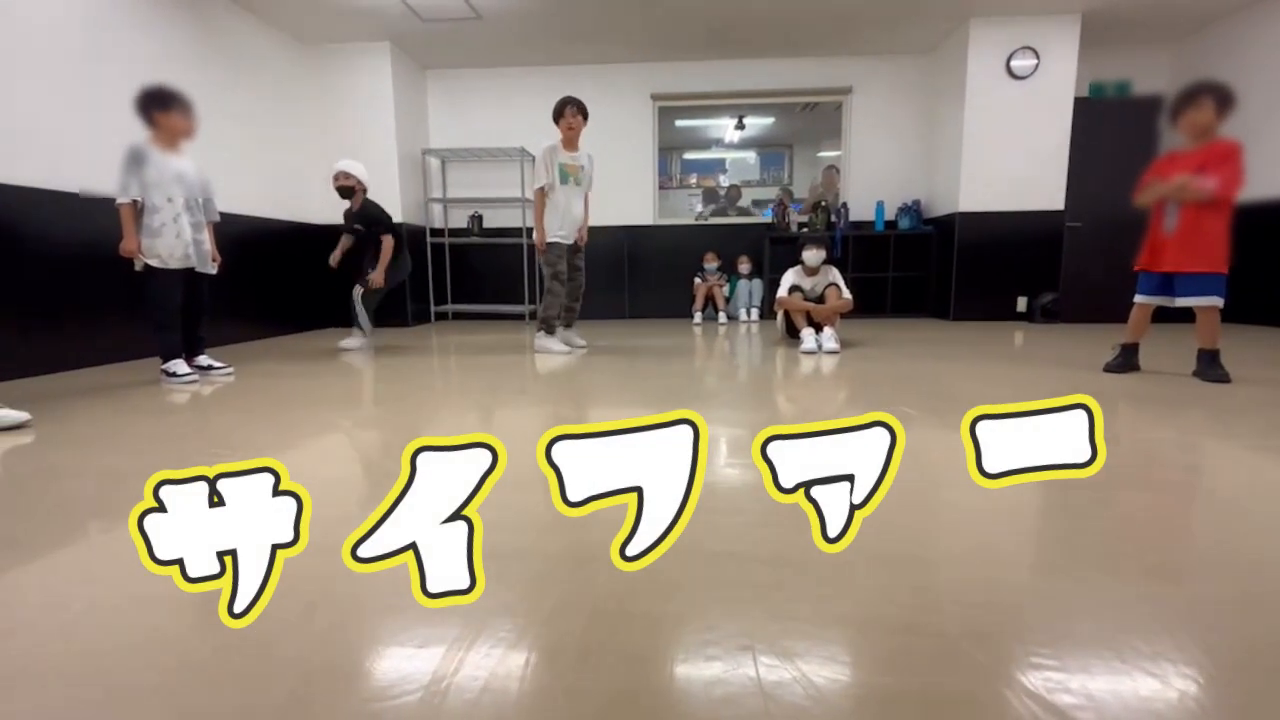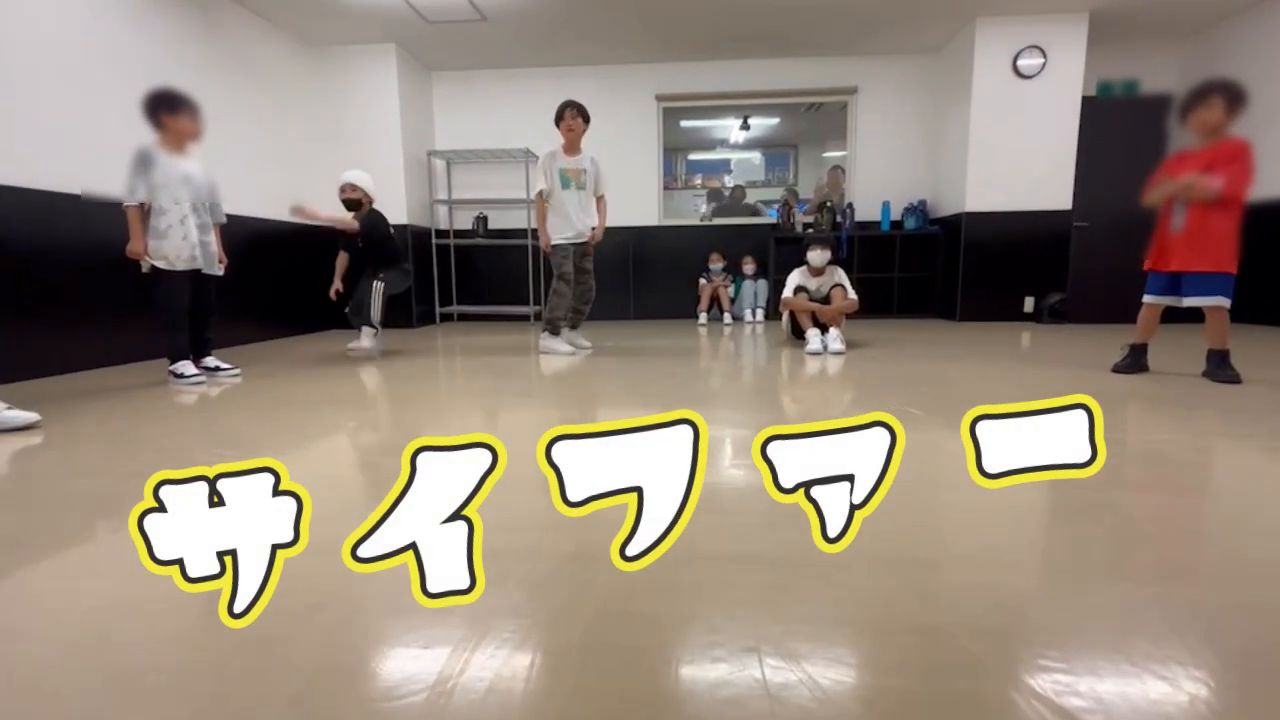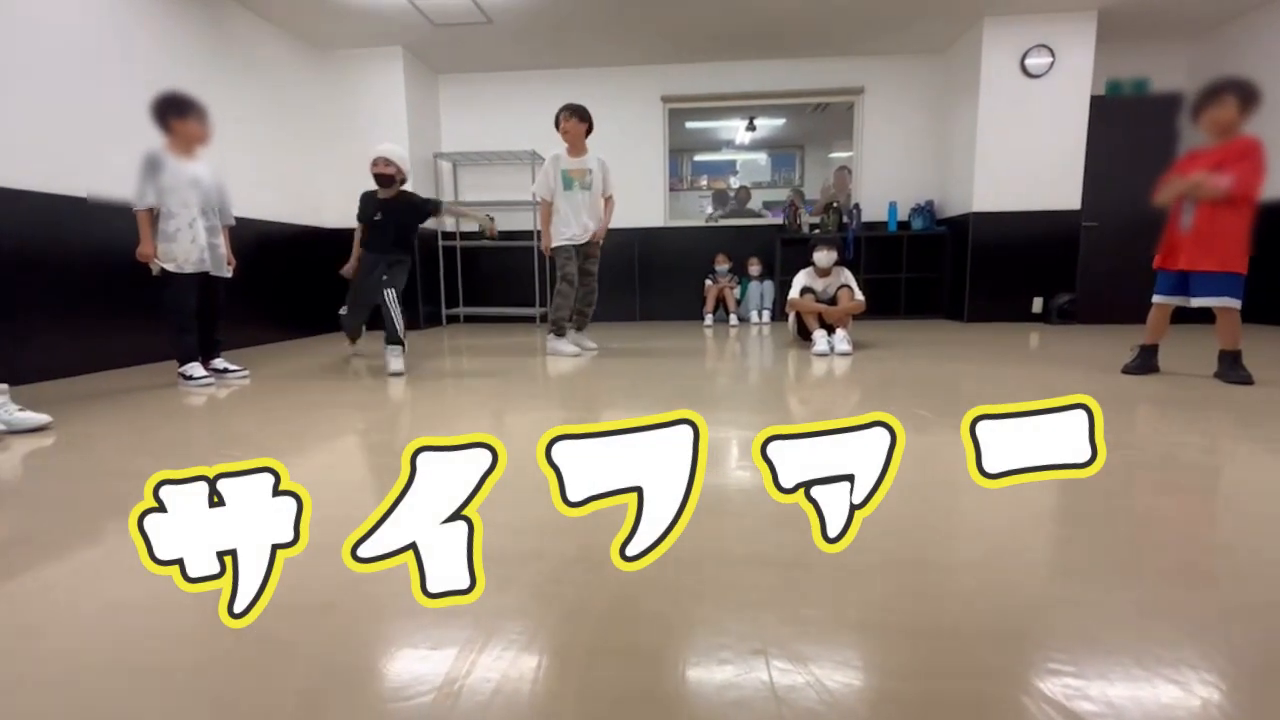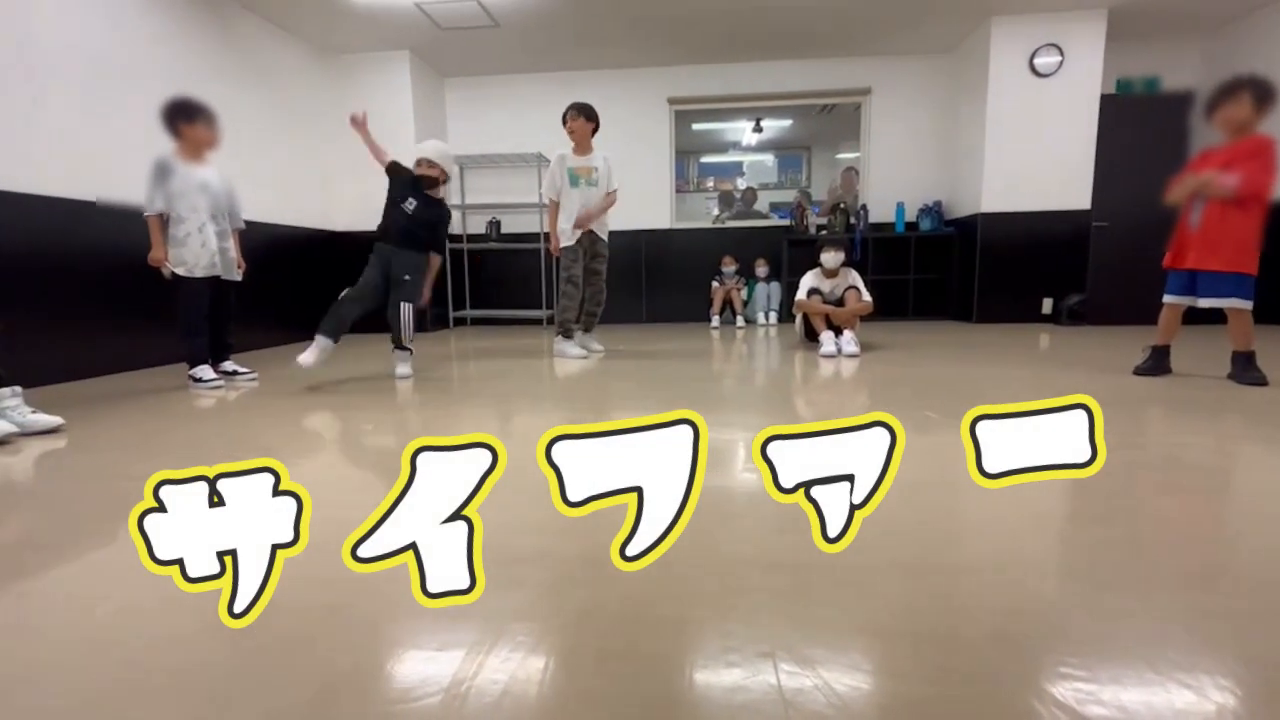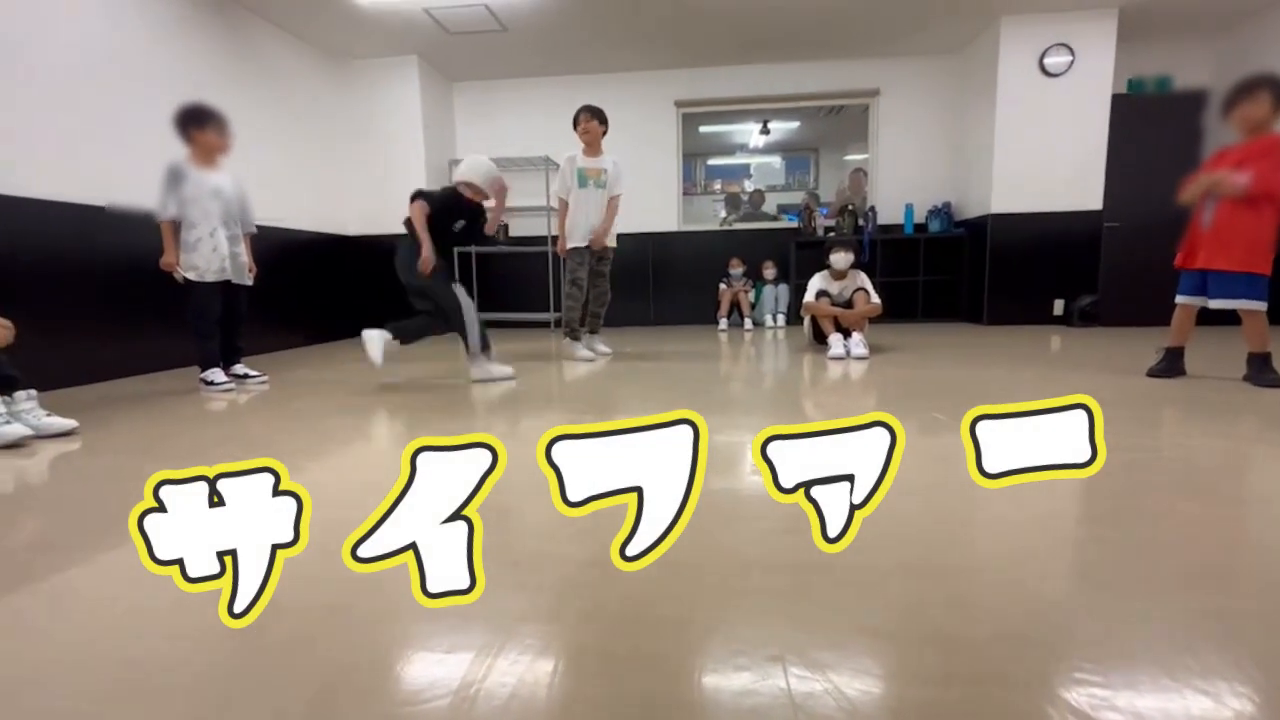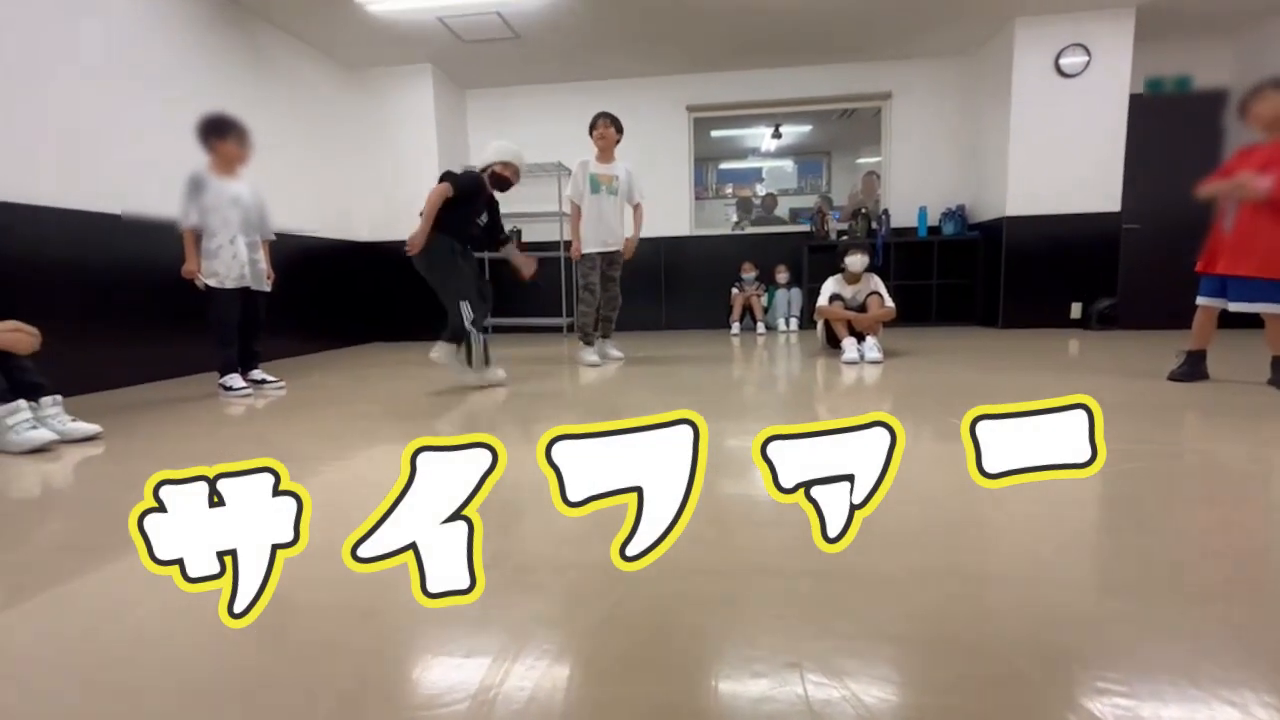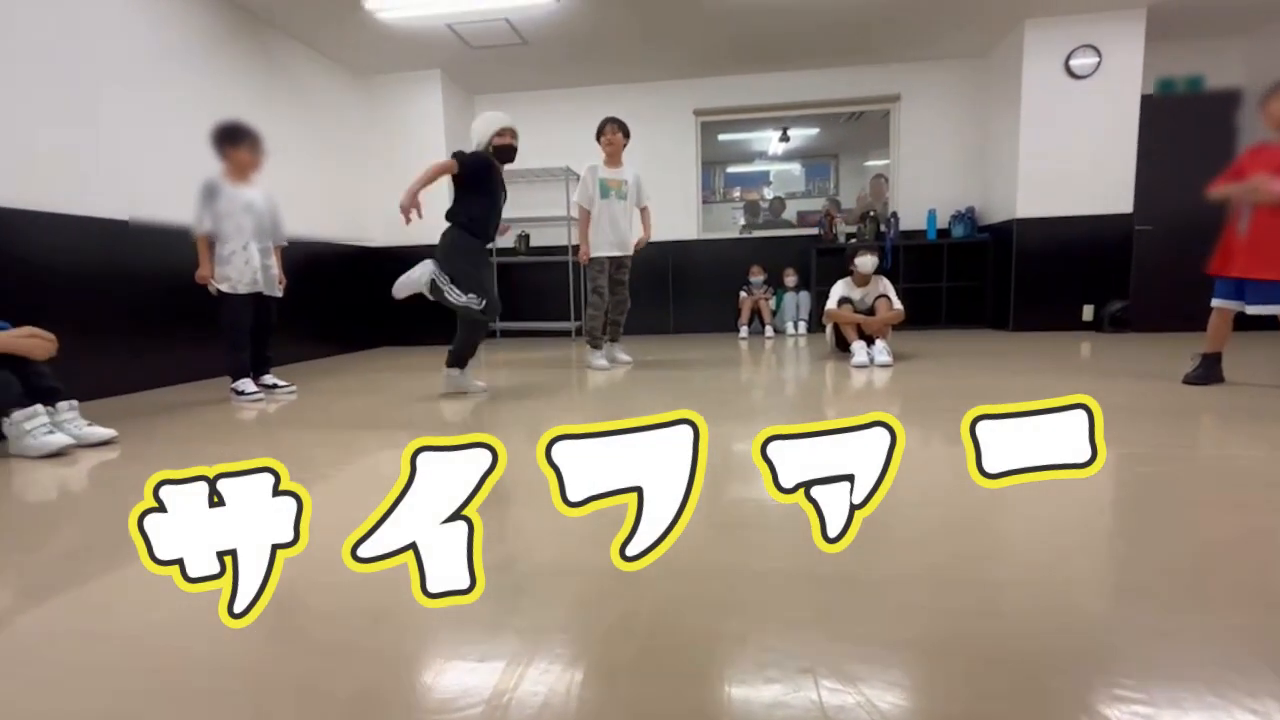
dt=0.2s
person 1, frame 1
left shoulder: (1228, 151)
right shoulder: (1167, 161)
left elbow: (1213, 190)
right elbow: (1142, 197)
left wrist: (1168, 190)
right wrist: (1176, 185)
left hip: (1203, 249)
right hip: (1160, 246)
left knee: (1207, 305)
right knee: (1144, 302)
left ankle: (1209, 359)
right ankle: (1128, 354)
person 1, frame 2
left shoulder: (1237, 150)
right shoulder: (1177, 159)
left elbow: (1221, 189)
right elbow: (1150, 196)
left wrist: (1177, 188)
right wrist: (1183, 185)
left hip: (1211, 249)
right hip: (1169, 246)
left knee: (1215, 305)
right knee: (1152, 302)
left ankle: (1218, 360)
right ankle: (1136, 354)
person 1, frame 3
left shoulder: (1249, 149)
right shoulder: (1191, 158)
left elbow: (1230, 188)
right elbow: (1161, 195)
left wrist: (1186, 187)
right wrist: (1192, 183)
left hip: (1221, 248)
right hip: (1178, 245)
left knee: (1225, 305)
right knee: (1161, 302)
left ankle: (1230, 361)
right ankle: (1146, 355)
person 1, frame 4
right shoulder: (1205, 157)
left elbow: (1238, 187)
right elbow: (1173, 195)
left wrist: (1197, 185)
right wrist: (1202, 181)
left hip: (1232, 248)
right hip: (1189, 244)
left knee: (1236, 306)
right knee: (1173, 302)
left ankle: (1243, 362)
right ankle: (1159, 356)
person 1, frame 5
right shoulder: (1222, 156)
left elbow: (1252, 185)
right elbow: (1185, 194)
left wrist: (1213, 183)
right wrist: (1213, 181)
left hip: (1244, 248)
right hip: (1202, 244)
left knee: (1250, 307)
right knee: (1186, 302)
right ankle: (1173, 357)
person 1, frame 6
right shoulder: (1244, 155)
right elbow: (1204, 189)
left wrist: (1245, 188)
right wrist: (1232, 185)
right hip: (1223, 248)
right knee: (1207, 305)
right ankle: (1194, 361)
person 1, frame 7
right shoulder: (1254, 155)
right elbow: (1214, 190)
right wrist: (1243, 188)
right hip: (1236, 250)
right knee: (1223, 307)
right ankle: (1210, 363)
person 2, frame 1
left shoulder: (191, 165)
right shoulder: (141, 154)
left elbow: (206, 209)
right elbow: (128, 197)
left wrist: (212, 246)
right wrist: (130, 236)
left hip: (195, 251)
right hip: (160, 251)
left knee: (197, 305)
right knee: (167, 305)
left ankle: (196, 354)
right ankle: (171, 359)
person 2, frame 2
left shoulder: (198, 167)
right shoulder: (148, 156)
left elbow: (213, 212)
right elbow: (135, 200)
left wrist: (218, 247)
right wrist: (136, 238)
left hip: (202, 253)
right hip: (167, 252)
left knee: (203, 306)
right knee: (175, 306)
left ankle: (203, 356)
right ankle: (179, 361)
person 2, frame 3
left shoulder: (207, 170)
right shoulder: (157, 160)
left elbow: (222, 214)
right elbow: (145, 204)
left wrist: (227, 249)
right wrist: (146, 241)
left hip: (211, 255)
right hip: (177, 254)
left knee: (212, 308)
right knee: (183, 308)
left ankle: (212, 358)
right ankle: (188, 362)
person 2, frame 4
left shoulder: (217, 175)
right shoulder: (167, 166)
left elbow: (232, 218)
right elbow: (155, 210)
left wrist: (237, 252)
right wrist: (158, 246)
left hip: (221, 259)
right hip: (187, 259)
left knee: (222, 311)
right knee: (194, 312)
left ankle: (222, 360)
right ankle: (198, 365)
person 2, frame 5
left shoulder: (229, 180)
right shoulder: (179, 171)
left elbow: (243, 224)
right elbow: (168, 215)
left wrist: (248, 257)
right wrist: (170, 251)
left hip: (233, 264)
right hip: (200, 263)
left knee: (234, 315)
right knee: (206, 316)
left ankle: (233, 363)
right ankle: (210, 369)
person 2, frame 6
left shoulder: (249, 189)
right shoulder: (200, 181)
left elbow: (262, 231)
right elbow: (189, 224)
left wrist: (266, 264)
right wrist: (191, 259)
left hip: (252, 270)
right hip: (220, 270)
left knee: (253, 321)
right knee: (225, 322)
left ankle: (251, 369)
right ankle: (228, 374)
person 2, frame 7
left shoulder: (263, 195)
right shoulder: (214, 187)
left elbow: (275, 237)
right elbow: (203, 230)
left wrist: (279, 269)
right wrist: (205, 264)
left hip: (265, 275)
right hip: (232, 275)
left knee: (264, 326)
right knee: (237, 327)
left ankle: (263, 374)
right ankle: (240, 378)
person 3, frame 1
left shoulder: (587, 158)
right shoulder: (549, 153)
right elbow: (539, 193)
left wrist: (585, 226)
right wrist: (539, 229)
left hip: (575, 233)
right hip: (552, 233)
left knee: (576, 283)
right knee: (557, 280)
left ankle: (565, 329)
right ankle: (545, 334)
person 3, frame 2
left shoulder: (590, 161)
right shoulder: (549, 158)
left elbow: (600, 197)
right elbow: (541, 198)
left wrist: (601, 225)
right wrist: (542, 232)
left hip: (585, 235)
right hip: (559, 235)
left knee: (586, 285)
right knee: (563, 281)
left ankle: (571, 330)
right ankle: (549, 335)
person 3, frame 3
left shoulder: (598, 163)
right shoulder: (554, 161)
left elbow: (609, 199)
right elbow: (545, 201)
left wrist: (604, 225)
right wrist: (545, 235)
left hip: (591, 236)
right hip: (564, 235)
left knee: (589, 286)
right knee: (567, 282)
left ankle: (577, 331)
right ankle: (556, 336)
person 3, frame 4
left shoulder: (603, 160)
right shoulder: (561, 160)
left elbow: (612, 196)
right elbow: (553, 201)
left wrist: (592, 214)
right wrist: (553, 235)
left hip: (597, 234)
right hip: (570, 234)
left knee: (596, 286)
right knee: (571, 284)
left ankle: (585, 334)
right ankle: (563, 339)
person 3, frame 5
left shoulder: (611, 164)
right shoulder: (571, 162)
left elbow: (614, 200)
right elbow: (563, 201)
left wrist: (603, 230)
right wrist: (561, 235)
left hip: (603, 238)
right hip: (577, 237)
left knee: (601, 288)
right knee: (576, 286)
left ankle: (592, 336)
right ankle: (572, 340)
person 3, frame 6
left shoulder: (624, 171)
right shoulder: (583, 167)
left elbow: (636, 205)
right elbow: (575, 206)
left wrist: (635, 235)
right wrist: (574, 240)
left hip: (615, 243)
right hip: (589, 243)
left knee: (612, 293)
right knee: (589, 291)
left ankle: (605, 340)
right ankle: (586, 345)
person 3, frame 7
left shoulder: (632, 175)
right shoulder: (592, 172)
left elbow: (643, 207)
right elbow: (584, 210)
left wrist: (646, 233)
right wrist: (583, 243)
left hip: (624, 247)
right hip: (598, 247)
left knee: (620, 297)
right knee: (598, 296)
left ankle: (613, 344)
right ankle: (594, 349)
person 4, frame 1
left shoulder: (372, 212)
right shoulder: (349, 214)
left elbow: (389, 240)
right elbow: (349, 234)
left wrist: (380, 271)
right wrist: (338, 251)
left hip: (396, 260)
right hip: (377, 260)
left knee: (359, 291)
right knee: (361, 294)
left ankle: (362, 333)
right ankle: (361, 333)
person 4, frame 2
left shoulder: (375, 220)
right shoulder: (352, 222)
left elbow: (352, 225)
right elbow: (344, 253)
left wrist: (314, 216)
right wrist: (336, 280)
left hip: (397, 271)
right hip: (371, 271)
left knee: (377, 285)
right knee: (354, 308)
left ankle: (370, 334)
right ankle: (367, 337)
person 4, frame 3
left shoulder: (408, 201)
right shoulder: (367, 199)
left elbow: (442, 208)
left wrist: (480, 218)
right wrist: (353, 260)
left hip: (394, 263)
right hip: (368, 261)
left knee: (388, 297)
right knee: (351, 312)
left ankle: (395, 353)
right ankle: (353, 339)
person 4, frame 4
left shoulder: (441, 212)
right shoulder: (406, 181)
left elbow: (436, 252)
right elbow: (385, 158)
left wrist: (427, 285)
right wrist: (364, 132)
left hip: (411, 261)
right hip: (383, 254)
left knee: (405, 307)
right knee: (360, 297)
left ankle: (402, 356)
right ankle: (322, 345)
person 4, frame 5
left shoulder: (474, 213)
right shoulder: (444, 197)
left elbow: (488, 232)
right elbow: (417, 208)
left wrist: (501, 202)
right wrist: (426, 245)
left hip: (433, 262)
right hip: (417, 257)
left knee: (440, 318)
right knee: (458, 298)
left ankle: (381, 336)
right ankle: (482, 363)
person 4, frame 6
left shoulder: (491, 206)
right shoulder: (470, 180)
left elbow: (501, 242)
right elbow: (440, 190)
left wrist: (523, 263)
right wrist: (423, 229)
left hip: (451, 251)
right hip: (435, 249)
left knee: (480, 298)
right knee: (469, 307)
left ankle: (450, 346)
right ankle: (481, 369)
person 4, frame 7
left shoulder: (495, 177)
right shoulder: (481, 163)
right elbow: (444, 165)
left wrist: (494, 227)
right wrist: (413, 192)
left hip: (477, 248)
right hip: (461, 244)
left knee: (486, 310)
right knee: (479, 303)
left ankle: (455, 373)
right ankle: (430, 274)
